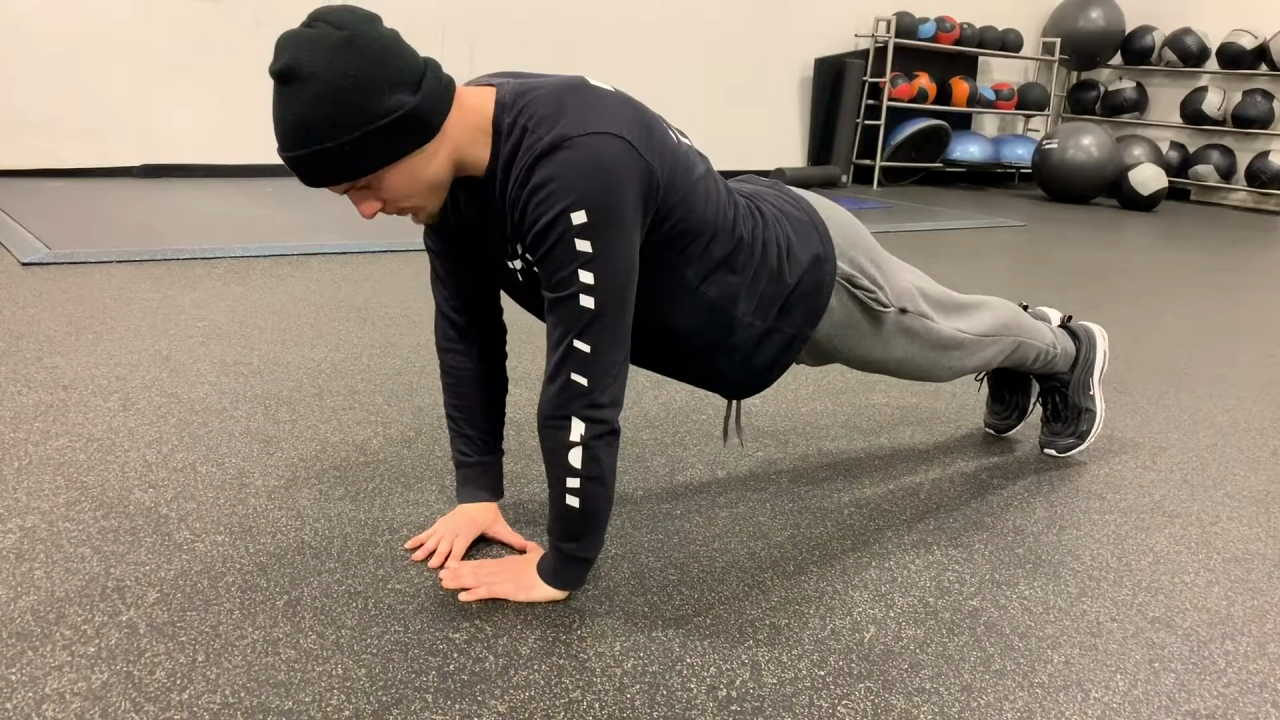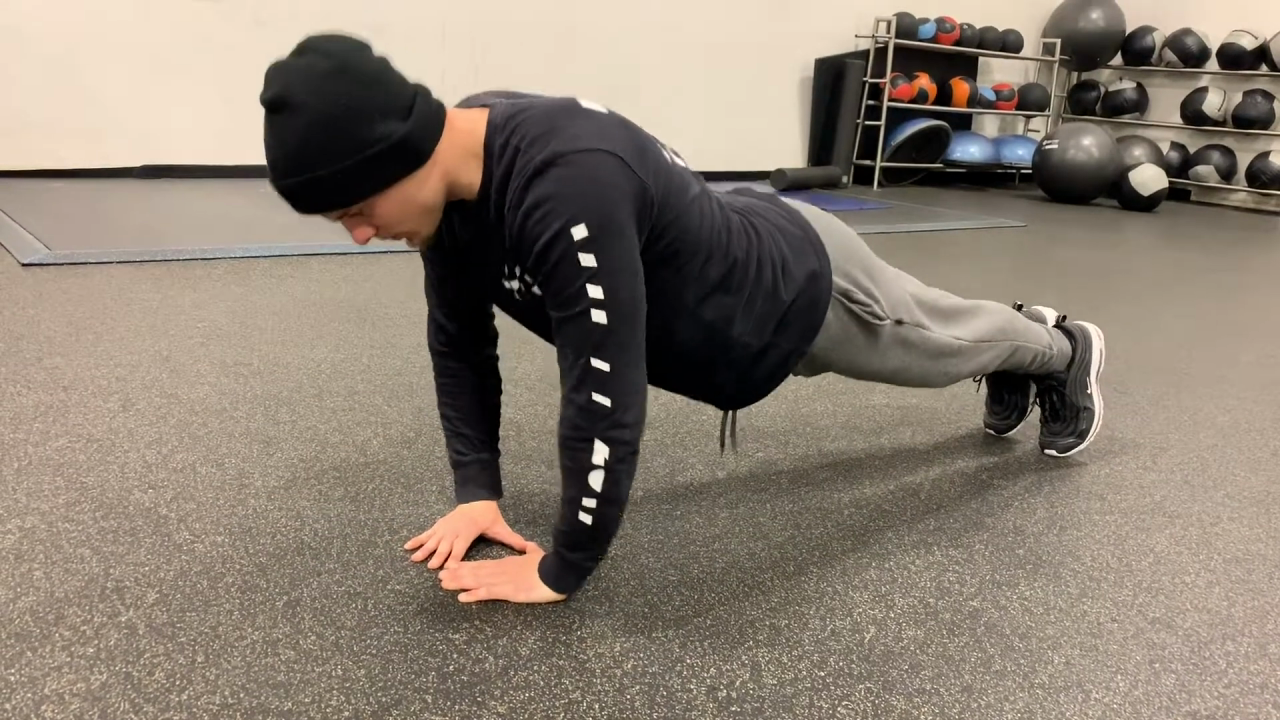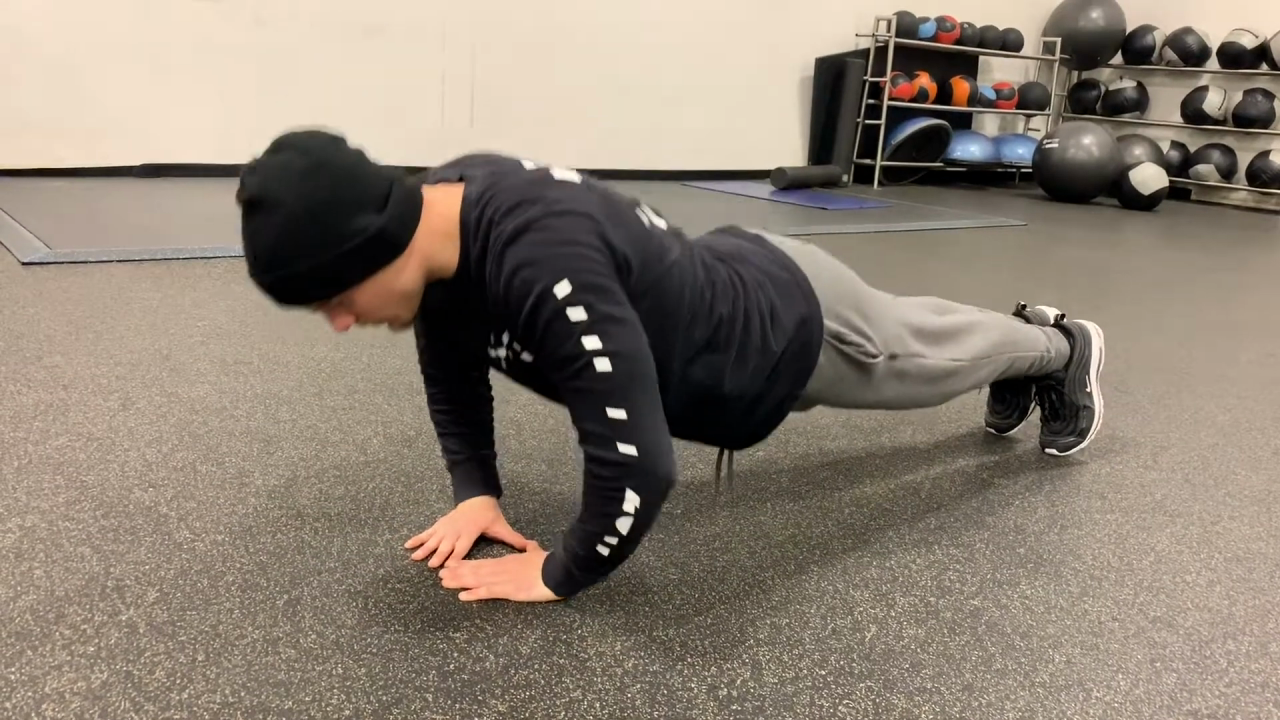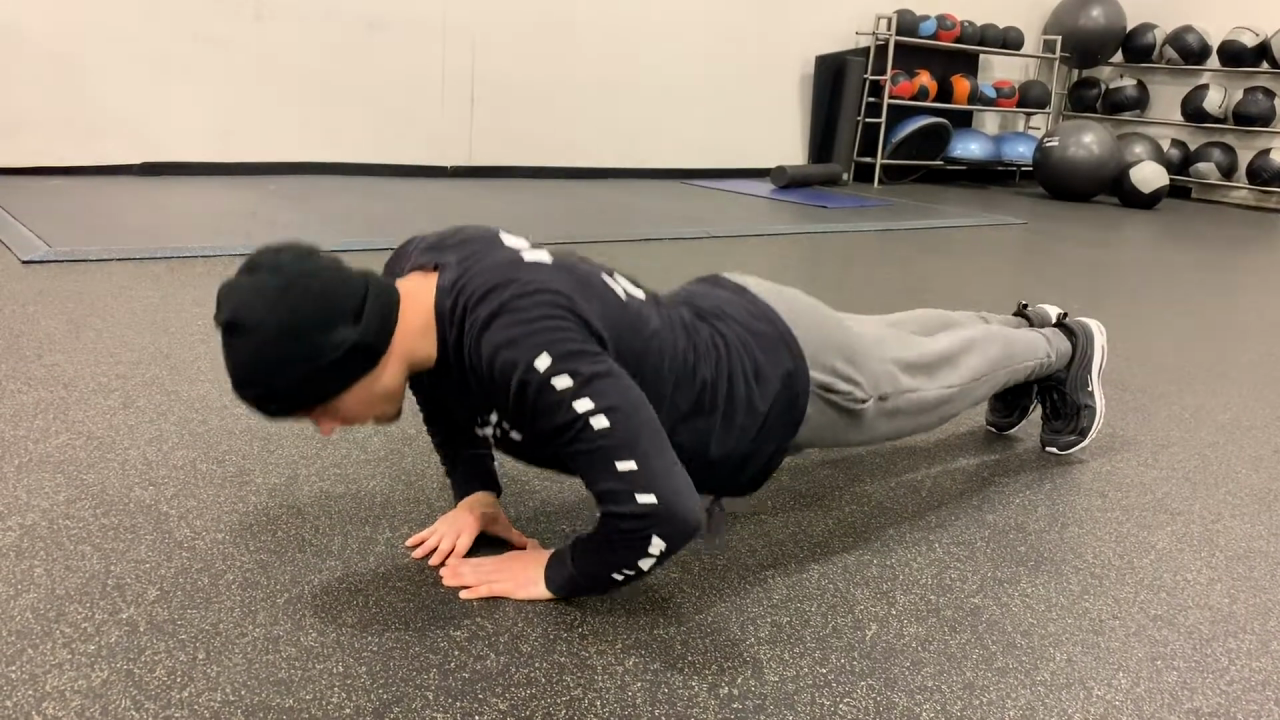
dt=0.2s
person 1, frame 1
left shoulder: (577, 162)
right shoulder: (457, 153)
left elbow: (584, 387)
right elbow: (468, 332)
left wrist: (562, 567)
right wrist: (477, 493)
left hip: (803, 275)
right hip: (741, 248)
left knee: (945, 339)
right knee: (943, 340)
left ankle: (1065, 353)
right ankle: (1025, 344)
person 1, frame 2
left shoulder: (569, 186)
right shoulder: (449, 170)
left elbow: (607, 401)
right elbow: (460, 340)
left wrist: (562, 571)
right wrist: (477, 492)
left hip: (801, 289)
right hip: (739, 258)
left knee: (944, 342)
right knee: (943, 343)
left ankle: (1059, 351)
right ankle: (1023, 332)
person 1, frame 3
left shoulder: (546, 261)
right shoulder: (432, 223)
left elbow: (638, 460)
right elbow: (453, 368)
left wrist: (560, 576)
right wrist: (476, 493)
left hip: (794, 327)
right hip: (729, 287)
left knee: (937, 357)
right knee: (932, 342)
left ankle: (1059, 350)
right ankle: (1025, 322)
person 1, frame 4
left shoulder: (524, 343)
right shoulder: (410, 282)
left elbow: (664, 509)
right elbow: (448, 388)
left wrist: (555, 575)
right wrist: (475, 493)
left hip: (781, 377)
right hip: (715, 322)
left knee: (929, 381)
right knee: (892, 340)
left ankle: (1059, 349)
right ankle: (1019, 324)
